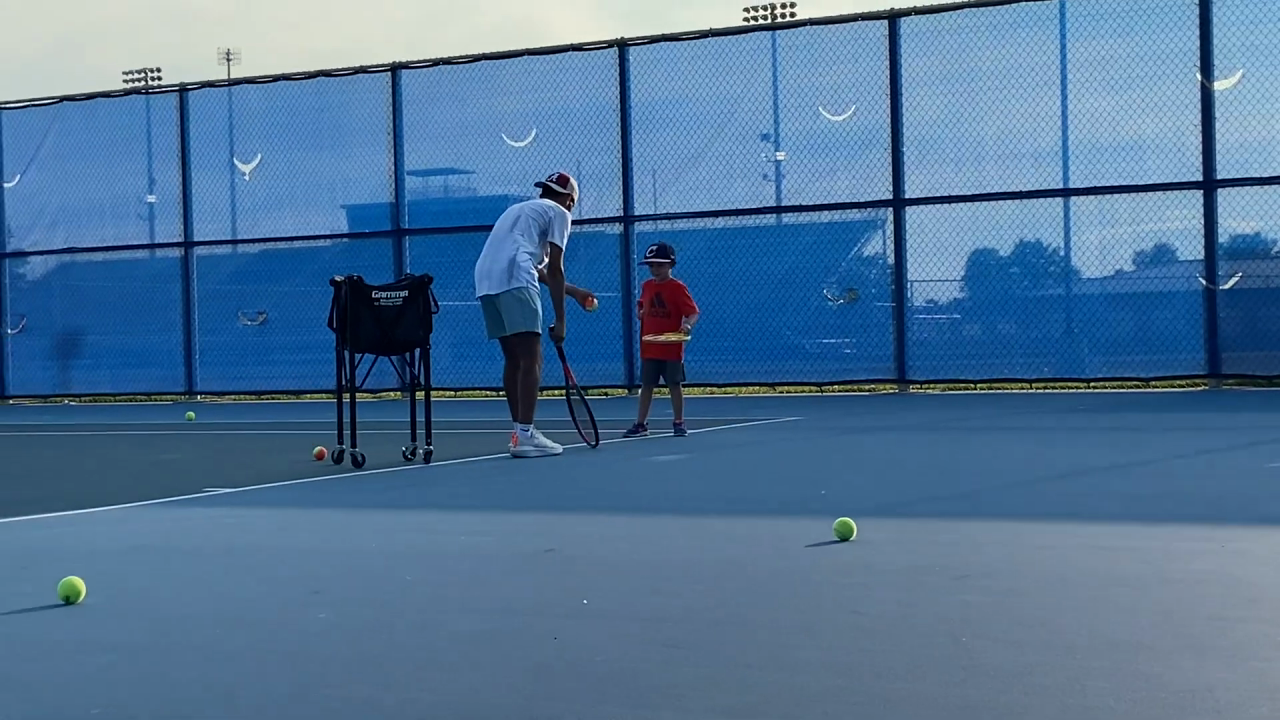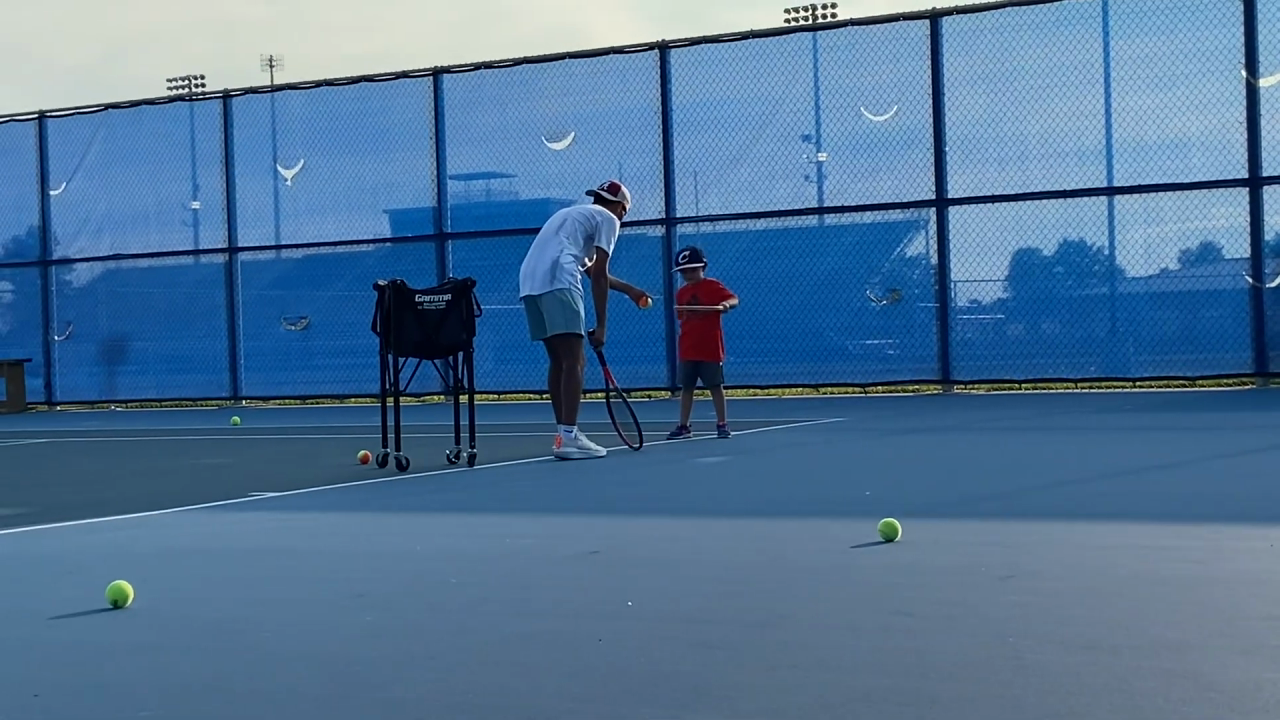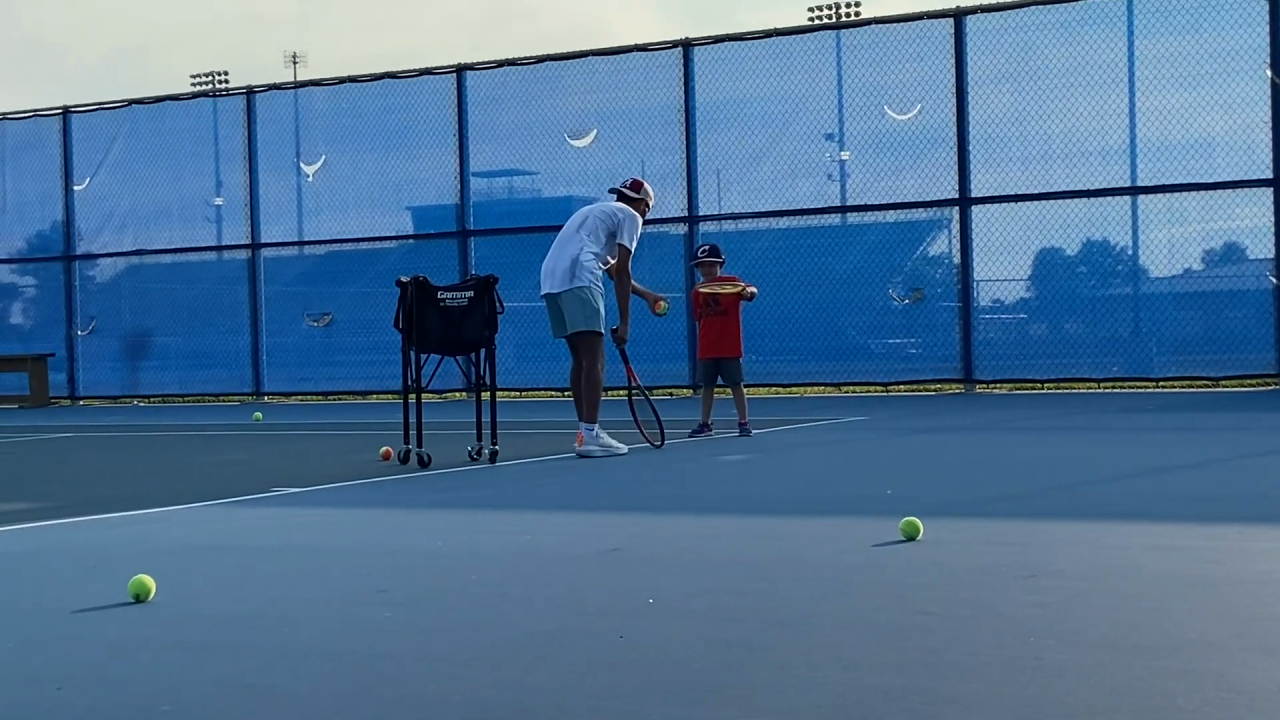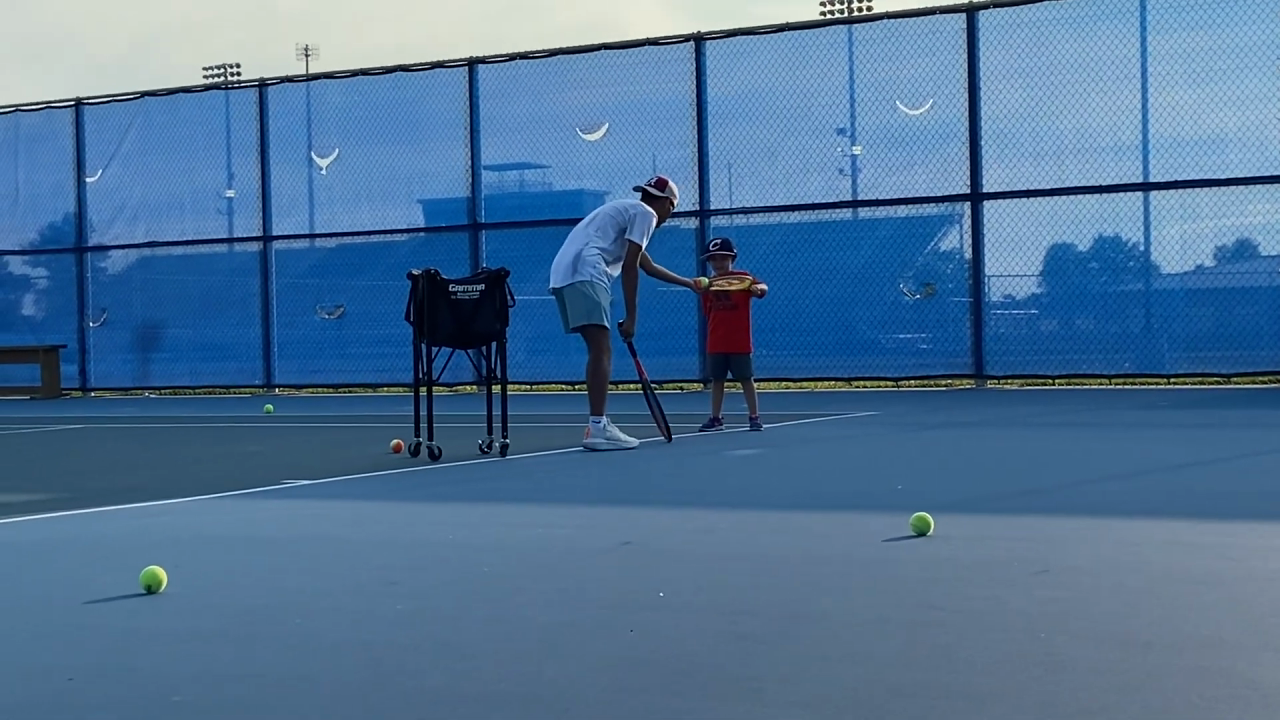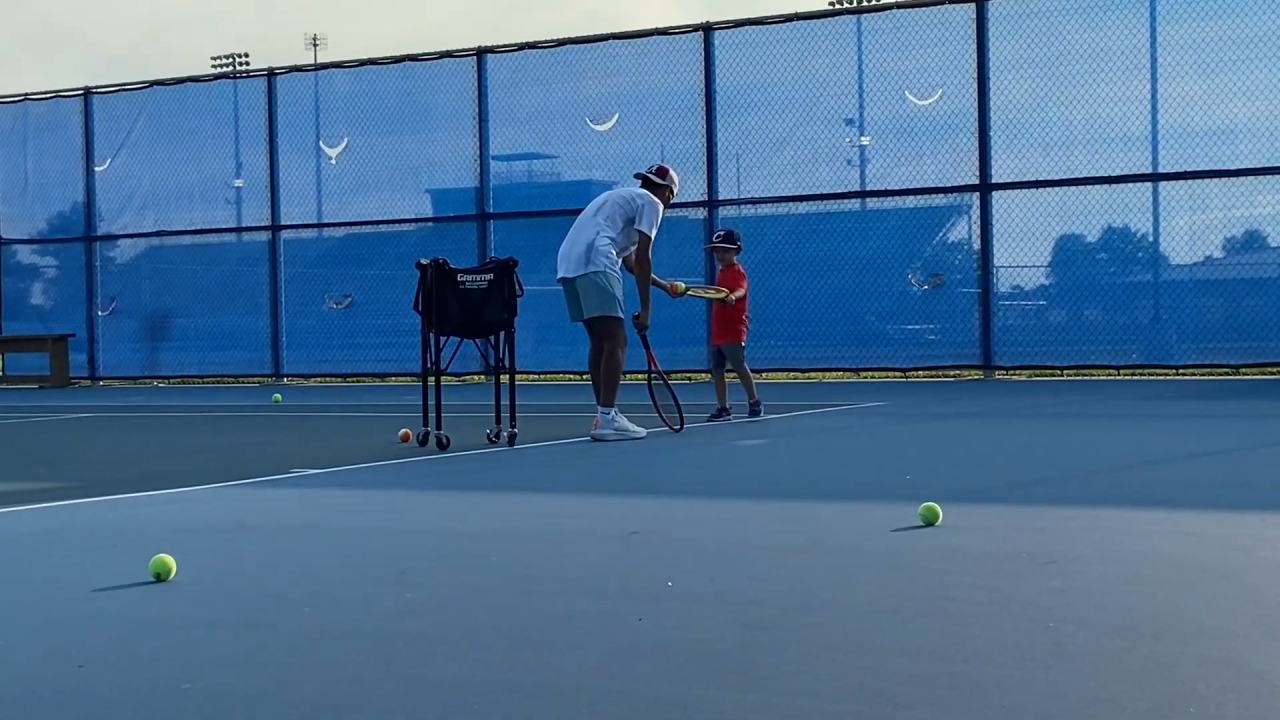
dt=1s
person 1, frame 1
left shoulder: (520, 209)
right shoulder: (559, 213)
right elbow: (554, 269)
left wrist: (574, 292)
right wrist: (561, 320)
left hip: (486, 280)
right hip: (514, 282)
left knee: (514, 359)
right knee: (531, 359)
left ankle: (519, 432)
right ankle: (525, 436)
person 1, frame 2
left shoulder: (573, 214)
right shoulder: (608, 218)
left elbow: (592, 271)
right elbow: (599, 275)
left wrist: (630, 290)
right wrist: (601, 325)
left hip: (530, 283)
right hip: (557, 283)
left knee: (559, 361)
right knee: (574, 360)
left ankle: (564, 435)
right ankle: (569, 438)
person 1, frame 3
left shoulder: (596, 212)
right shoulder: (630, 216)
left elbow: (613, 271)
right elbow: (622, 272)
left wrist: (647, 295)
right wrist: (624, 322)
left hip: (551, 280)
right hip: (578, 280)
left knee: (581, 358)
right knee: (594, 358)
left ankle: (585, 432)
right ankle: (590, 436)
person 1, frame 4
left shoulder: (626, 211)
right shoulder: (646, 214)
left elbow: (646, 266)
right elbow: (630, 268)
left wrist: (688, 283)
right wrist: (631, 317)
left hip: (563, 274)
right hip: (584, 275)
left knee: (598, 351)
right knee: (602, 351)
left ankle: (598, 426)
right ankle: (598, 428)
person 1, frame 5
left shoulder: (624, 198)
right shoulder: (651, 202)
left elbow: (630, 261)
right elbow: (642, 259)
left wrist: (664, 285)
right wrist: (645, 309)
left hip: (569, 264)
right hip: (594, 264)
left knee: (601, 341)
right knee: (616, 342)
left ankle: (605, 416)
right ankle: (607, 420)
person 2, frame 1
left shoulder: (678, 287)
right shoulder: (646, 286)
left elbow: (694, 312)
left wrist: (688, 324)
right wrist: (642, 314)
left hip: (671, 347)
right hip: (649, 347)
left knee: (674, 384)
right knee: (646, 385)
left ankle: (679, 423)
right ankle: (641, 424)
person 2, frame 2
left shoulder: (713, 286)
right shoulder: (682, 292)
left elbow: (734, 299)
left wrist: (727, 303)
right wrist: (686, 323)
left hip: (710, 349)
right hip: (687, 350)
left knee: (715, 386)
right knee: (686, 387)
left ankle: (722, 424)
right ankle: (683, 426)
person 2, frame 3
left shoulder: (731, 282)
right shoulder: (697, 292)
left elbow: (753, 291)
right elbow: (699, 319)
left wrist: (748, 291)
right wrist: (702, 341)
left hip: (730, 347)
right hip: (706, 349)
left knee: (736, 384)
right knee: (707, 385)
left ankle: (743, 422)
right ankle: (705, 424)
person 2, frame 4
left shoulder: (742, 277)
left elbow: (763, 288)
right elbow: (709, 313)
left wrist: (757, 288)
left hip: (740, 341)
right hip: (716, 343)
left knee: (746, 378)
right knee: (717, 379)
left ankle: (754, 417)
right ankle: (716, 418)
person 2, frame 5
left shoulder: (736, 272)
right shoulder: (721, 272)
left elbow: (741, 290)
left wrist: (733, 297)
left hip: (734, 330)
right hip: (718, 331)
left knee: (738, 364)
right knee: (717, 370)
left ankle: (754, 401)
right ankle: (723, 408)
